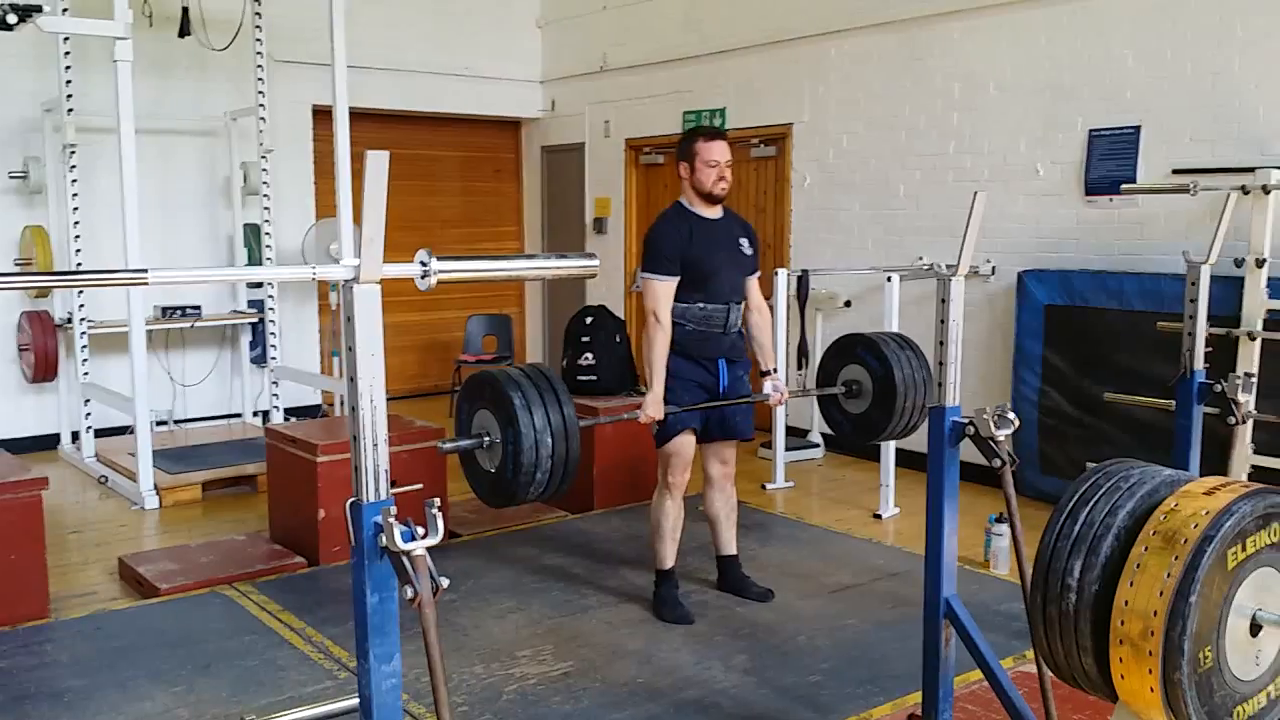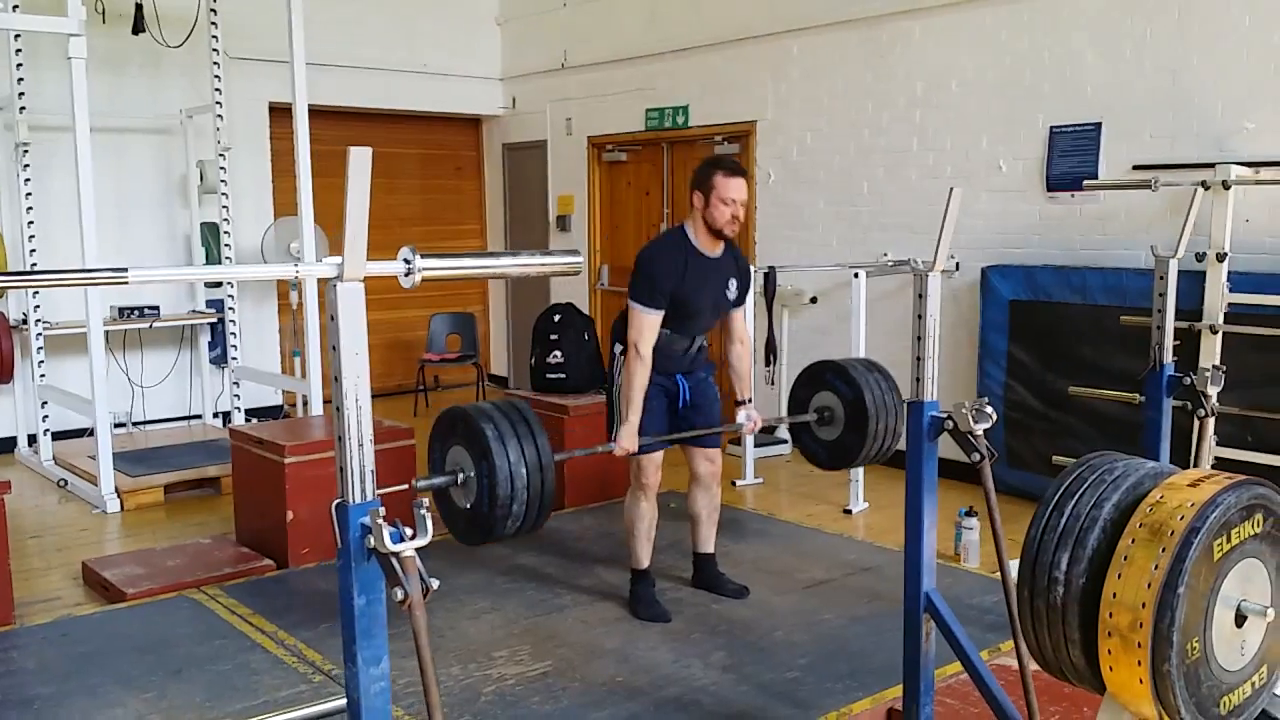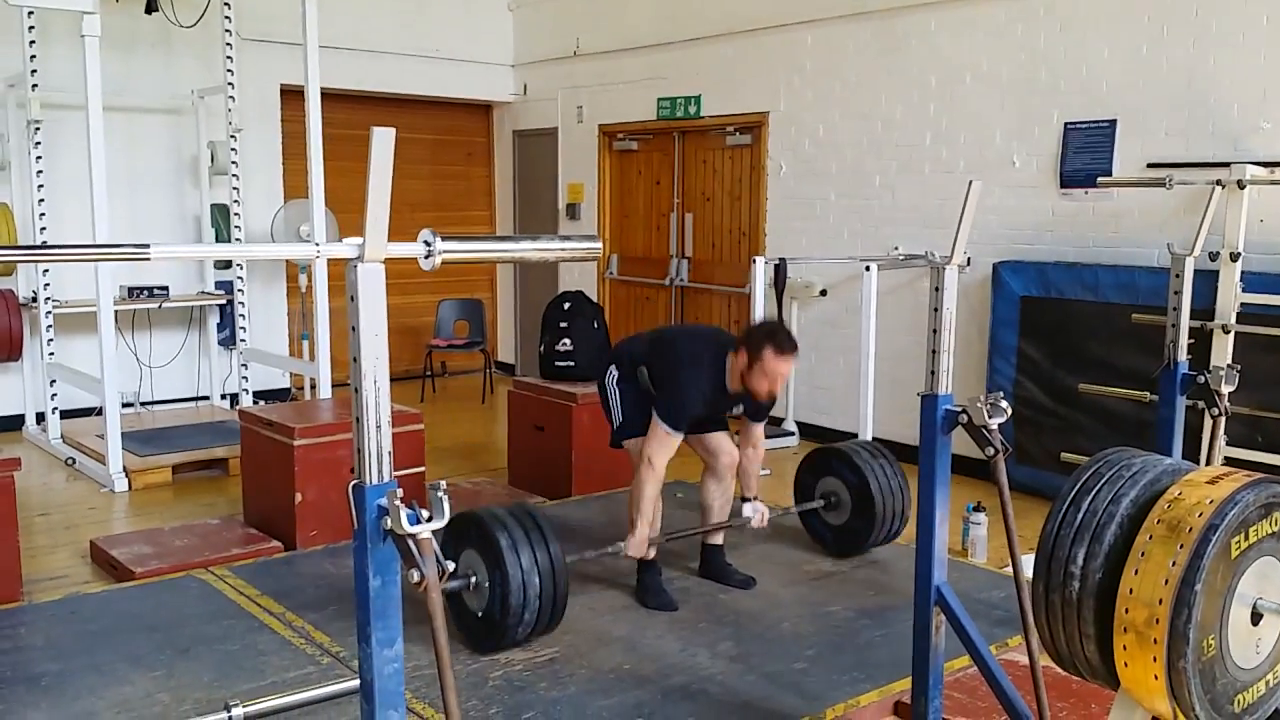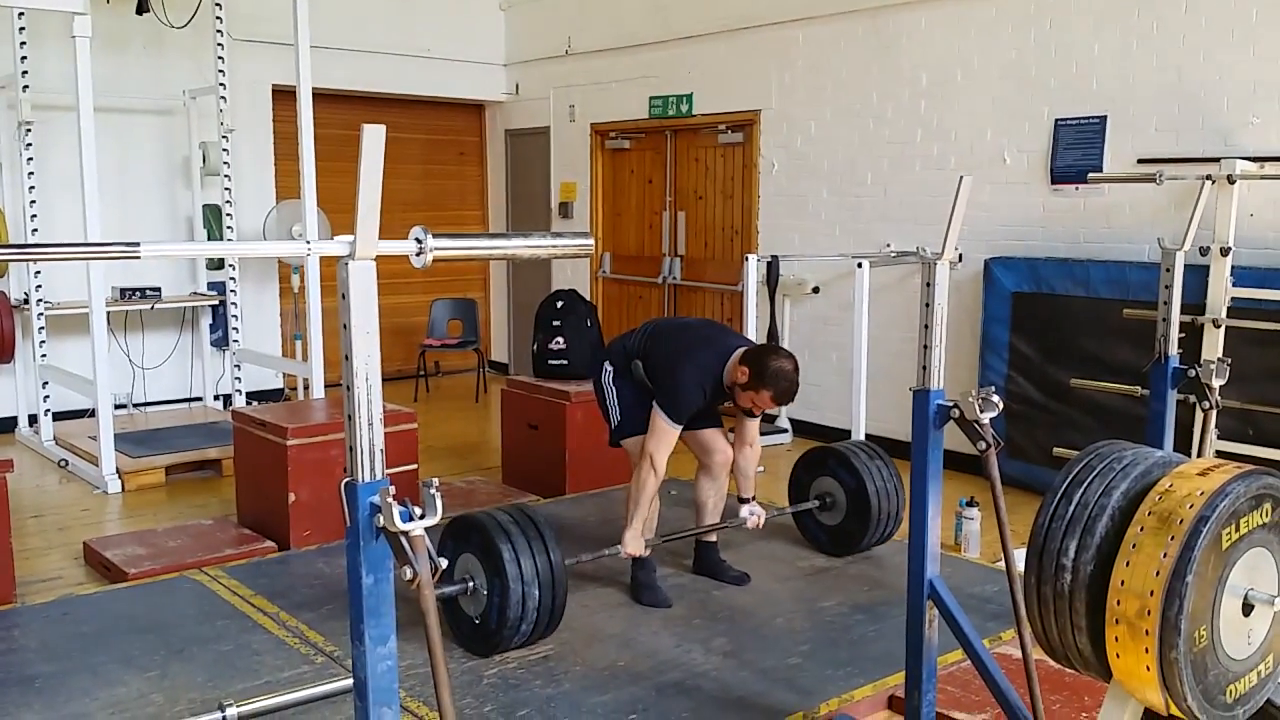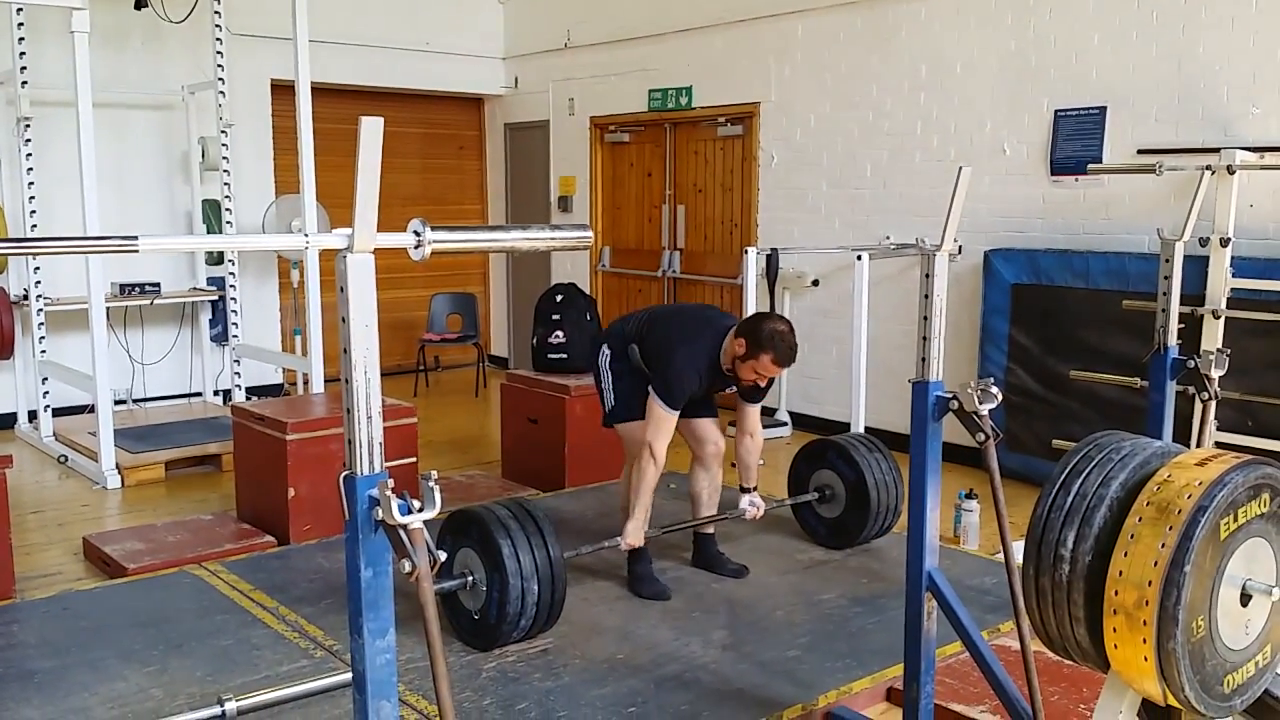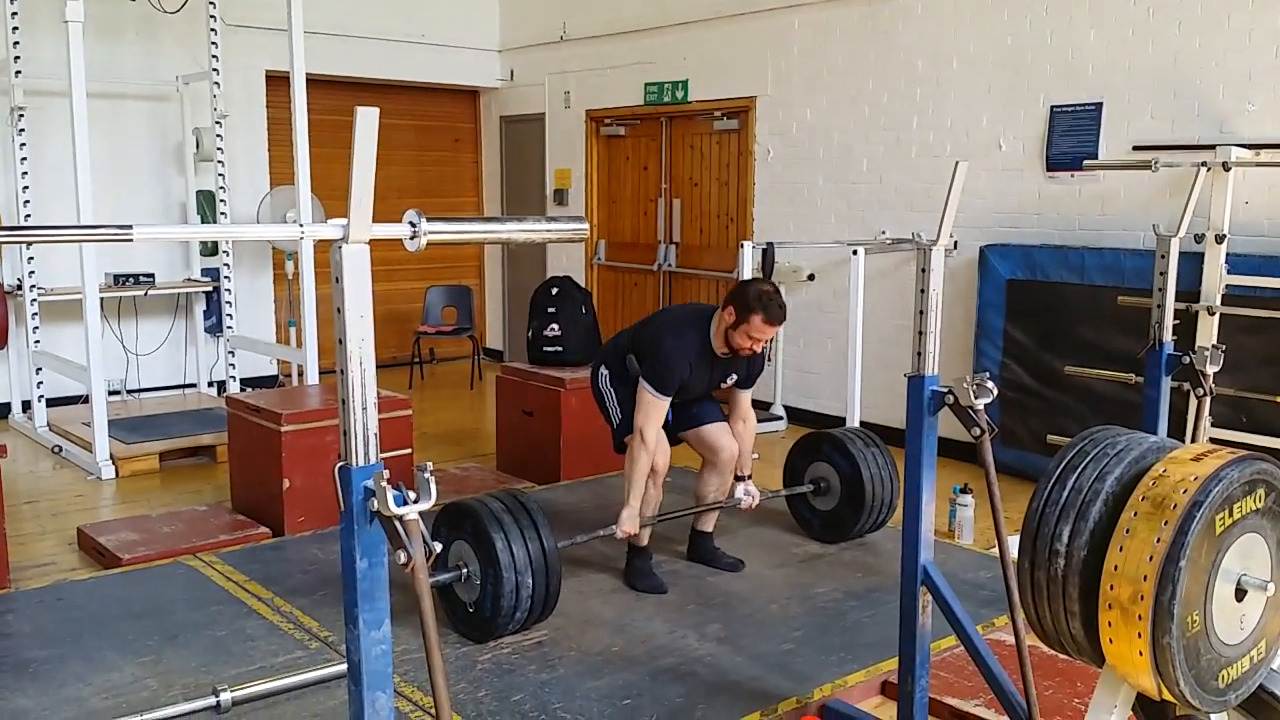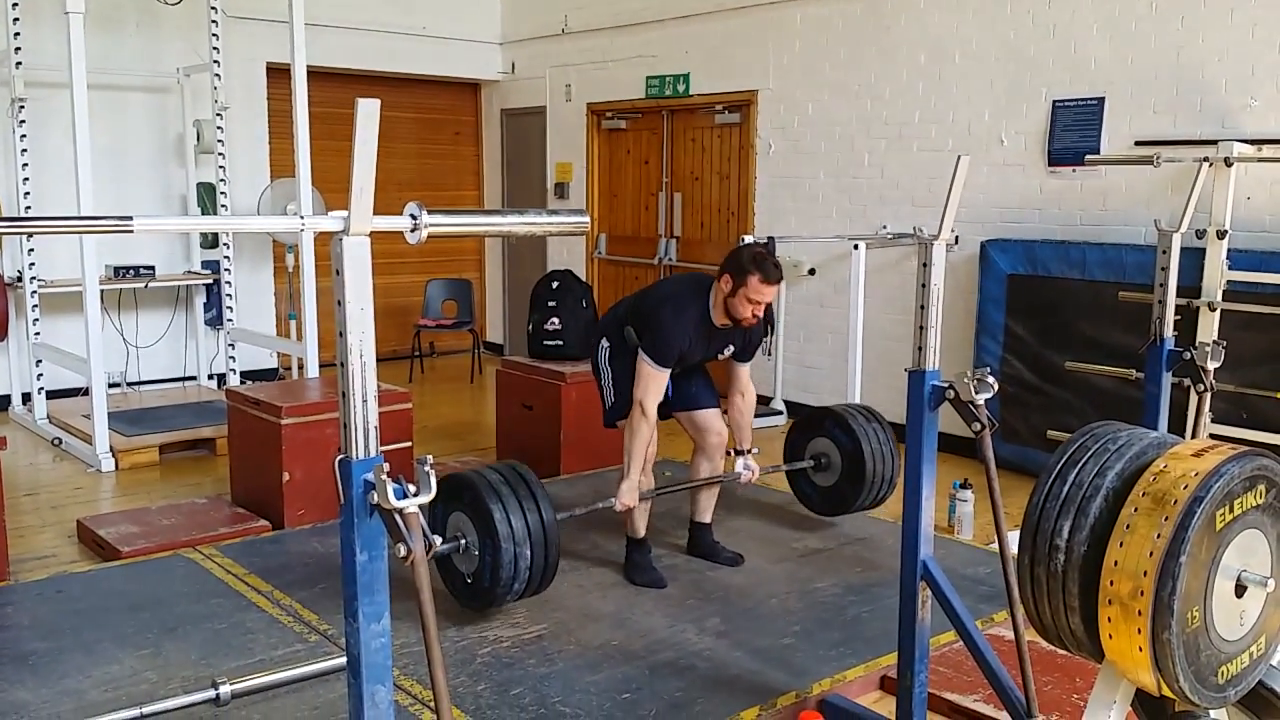
dt=0.4s
person 1, frame 1
left shoulder: (741, 230)
right shoulder: (669, 230)
left elbow: (755, 305)
right elbow: (657, 316)
left wrist: (769, 371)
right wrist: (655, 392)
left hip: (731, 363)
right hip: (682, 366)
left knee: (722, 470)
right knee: (676, 476)
left ankle: (729, 569)
right ankle: (665, 584)
person 1, frame 2
left shoulder: (735, 264)
right shoulder: (662, 258)
left elbow: (738, 337)
right elbow: (640, 347)
left wrist: (745, 402)
right wrist: (630, 424)
left hip: (692, 367)
right hip: (645, 372)
left knee: (709, 468)
right knee: (648, 477)
left ankle: (705, 567)
right ankle: (641, 583)
person 1, frame 3
left shoulder: (760, 385)
right shoulder: (692, 380)
left elbow: (752, 444)
right elbow: (654, 460)
left wrist: (751, 500)
right wrist: (638, 532)
right hip: (630, 379)
left knee: (724, 457)
right knee: (651, 472)
left ankle: (713, 559)
right ankle: (648, 575)
person 1, frame 4
left shoulder: (759, 374)
right shoulder: (691, 378)
left elbow: (747, 444)
right elbow: (654, 458)
left wrist: (747, 500)
right wrist: (633, 530)
left hip: (669, 372)
right hip: (625, 374)
left knee: (719, 456)
right knee: (652, 466)
left ankle: (706, 553)
right ankle: (642, 569)
person 1, frame 5
left shoulder: (758, 361)
right shoulder: (686, 359)
left elbow: (749, 430)
right elbow: (654, 444)
left wrist: (749, 491)
right wrist: (634, 521)
right hip: (624, 359)
left knee: (711, 448)
right knee: (643, 454)
left ankle: (704, 545)
right ankle: (638, 560)
person 1, frame 6
left shoulder: (751, 354)
right shoulder: (676, 345)
left elbow: (742, 416)
right elbow: (645, 433)
left wrist: (744, 479)
right wrist: (630, 509)
right hip: (622, 379)
left knee: (725, 451)
right knee: (658, 458)
left ankle: (701, 541)
right ankle: (638, 556)
person 1, frame 7
left shoulder: (750, 326)
right shoulder: (675, 317)
left elbow: (742, 390)
right elbow: (645, 405)
left wrist: (744, 453)
right wrist: (629, 480)
left hip: (681, 361)
right hip: (623, 351)
left knee: (715, 437)
right knee: (645, 448)
left ankle: (701, 535)
right ankle: (637, 550)
